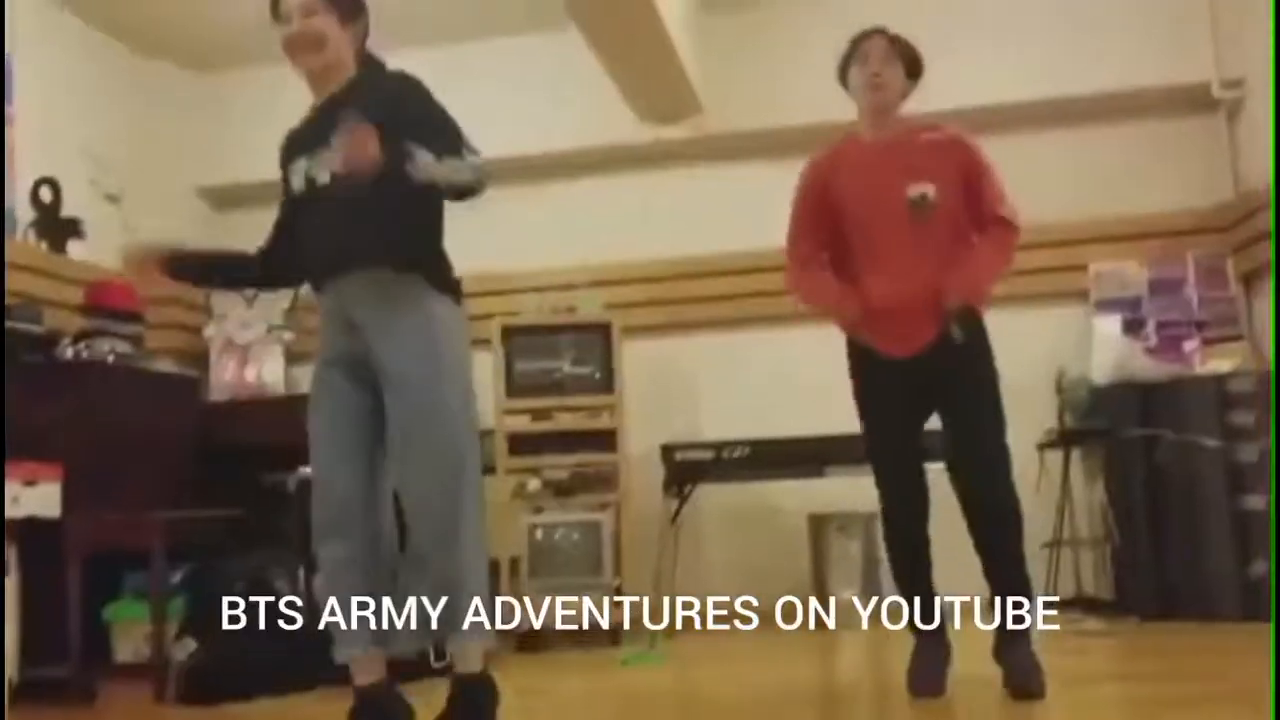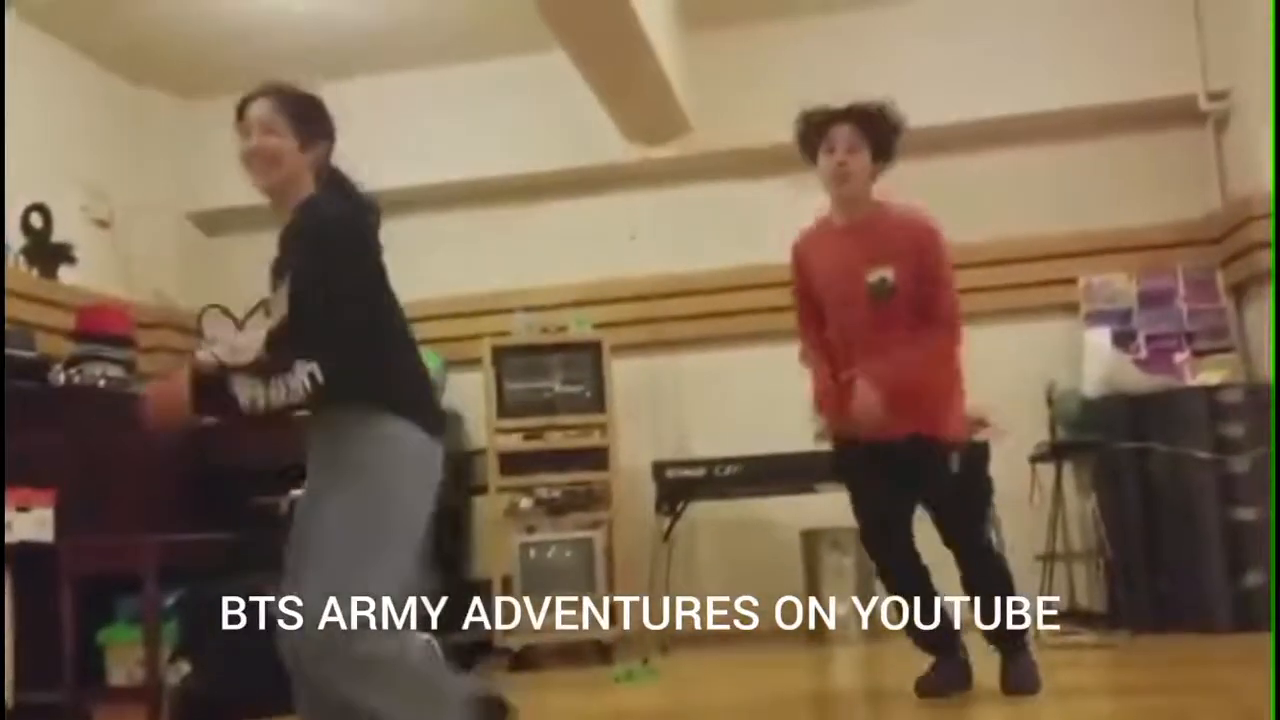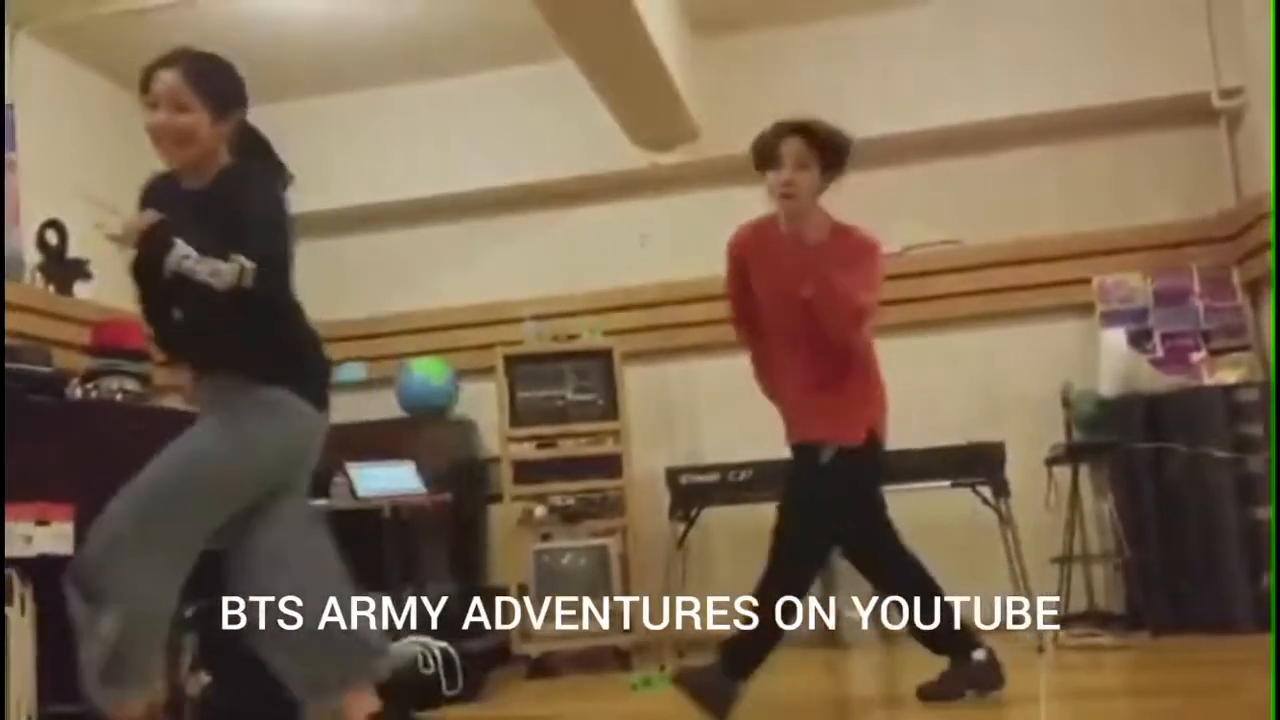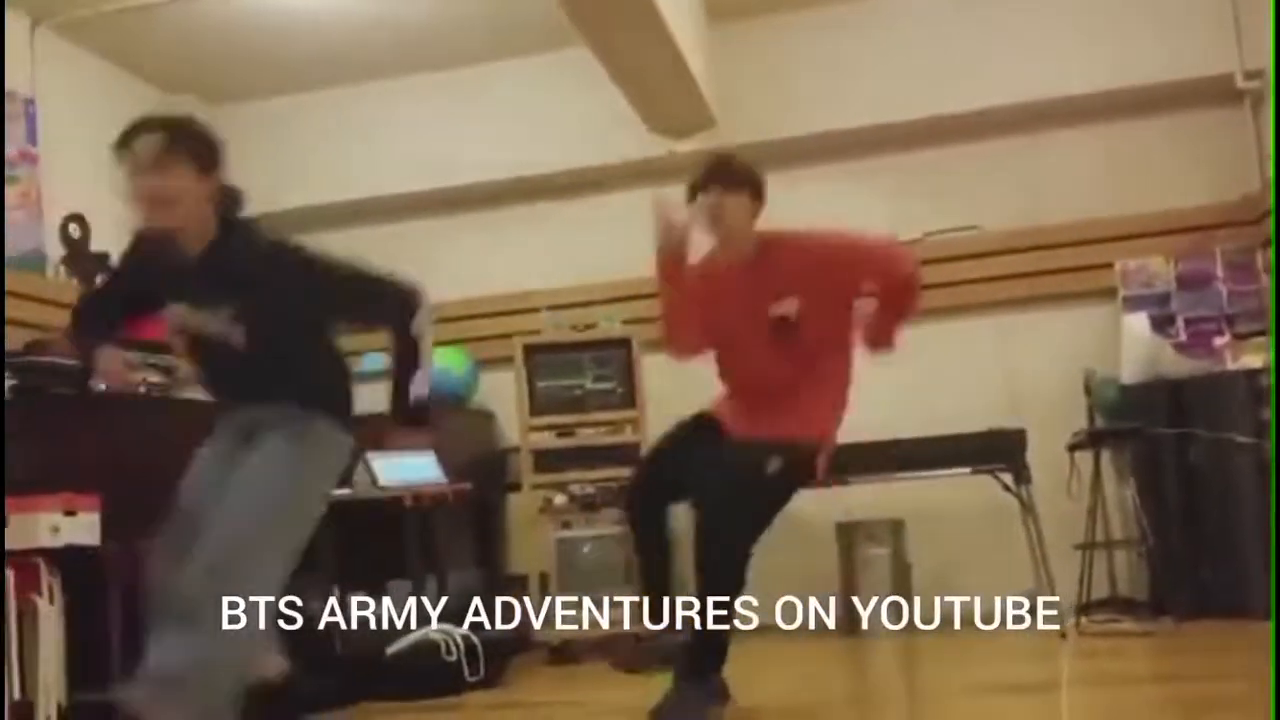
dt=0.4s
person 1, frame 1
left shoulder: (397, 98)
right shoulder: (299, 146)
left elbow: (469, 170)
right elbow: (283, 265)
left wrist: (389, 163)
right wrist: (180, 265)
left hip: (415, 310)
right hip: (340, 326)
left knee: (436, 501)
right knee: (340, 510)
person 1, frame 2
left shoulder: (333, 225)
right shoulder: (294, 246)
left elbow: (324, 364)
left wrist: (208, 389)
right wrist: (214, 373)
left hip: (385, 432)
right hip: (338, 440)
left knee: (339, 621)
right knee: (314, 633)
person 1, frame 3
left shoulder: (249, 194)
right shoulder: (165, 194)
left elbow: (250, 277)
left wrist: (162, 243)
left hip: (273, 401)
right hip: (240, 397)
left knee: (121, 546)
right knee: (274, 578)
person 1, frame 4
left shoulder: (265, 263)
right shoulder: (153, 258)
left elbow: (404, 308)
right elbow: (91, 317)
left wrist: (408, 406)
right wrist: (102, 355)
left hip: (307, 425)
right hip: (240, 424)
left knee: (223, 580)
right knee: (175, 566)
right ankle: (252, 670)
person 2, frame 1
left shoulder: (948, 148)
right shoulder: (829, 168)
left elbow: (1001, 226)
right elbow: (802, 259)
left wrist: (970, 280)
right wrist: (842, 303)
left hip: (952, 334)
right hip: (878, 349)
left knee: (986, 481)
right knee: (901, 498)
left ankle: (1014, 633)
right ankle: (928, 631)
person 2, frame 2
left shoulder: (914, 233)
right shoulder: (807, 248)
left elbow: (944, 329)
left wrist: (884, 380)
right wrist: (826, 392)
left hip: (929, 416)
right hip: (857, 427)
left knee: (969, 541)
right knee: (887, 551)
left ankle: (1013, 648)
right ankle: (946, 653)
person 2, frame 3
left shoulder: (853, 246)
right shoulder: (747, 245)
left elbow: (851, 326)
left wrist: (821, 255)
right wrist: (777, 385)
left hip: (847, 419)
right hip: (806, 419)
left knee: (797, 540)
right knee: (877, 554)
right ankle: (968, 652)
person 2, frame 4
left shoulder: (806, 256)
right shoulder: (698, 276)
left elbow: (899, 269)
right elbow: (681, 343)
left wrist: (881, 329)
right wrist: (671, 256)
left hip: (792, 429)
right hip: (733, 418)
left knee: (720, 539)
right knee: (644, 493)
right ankle: (665, 627)
